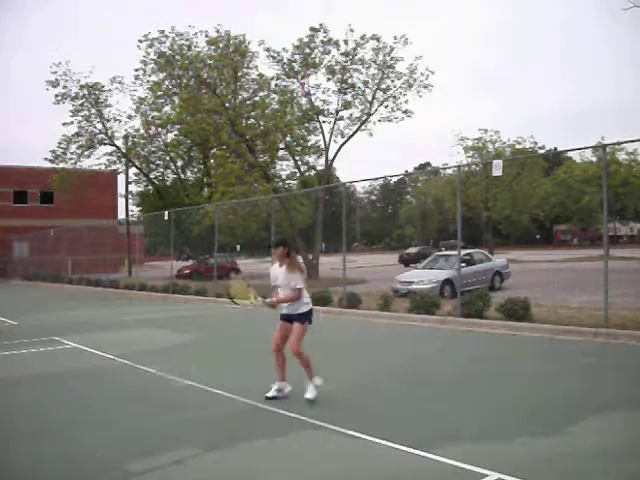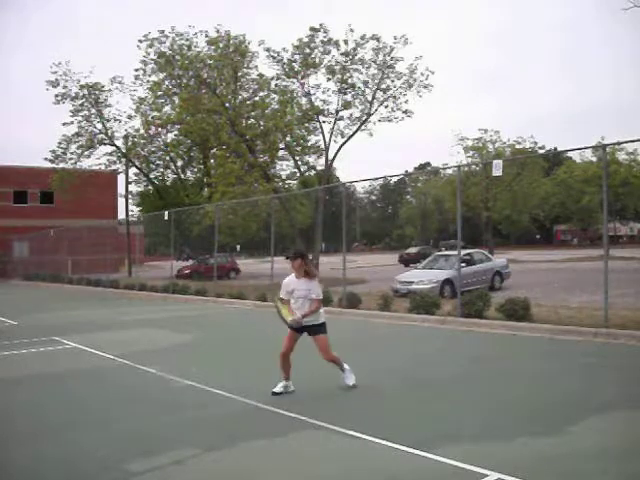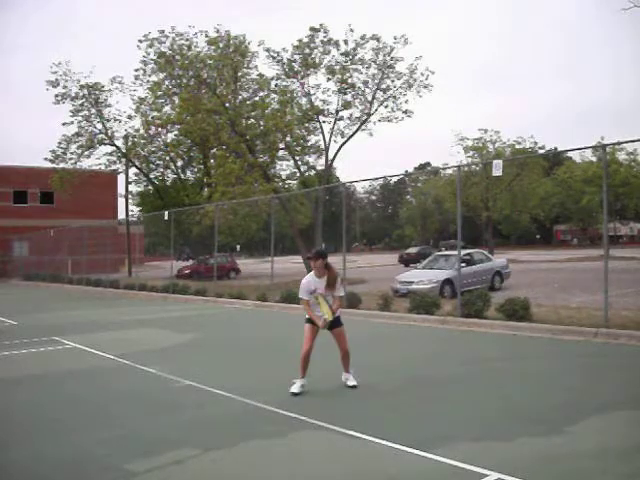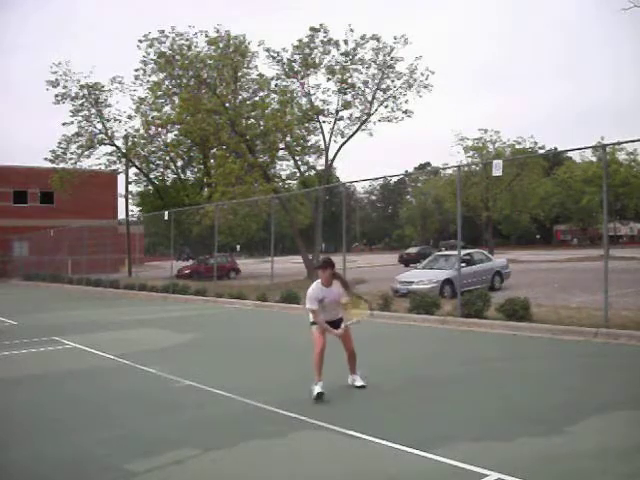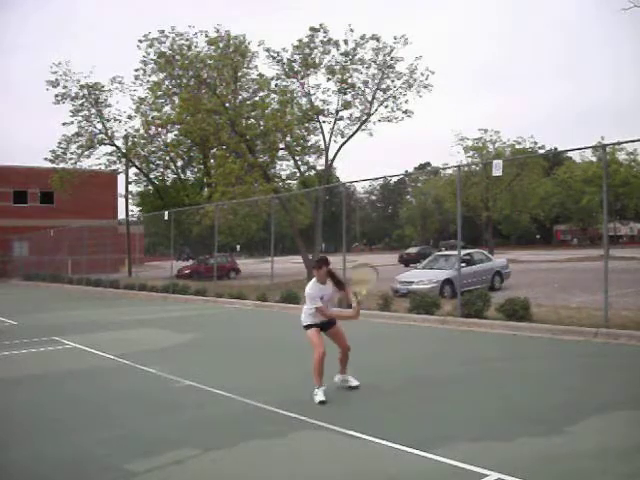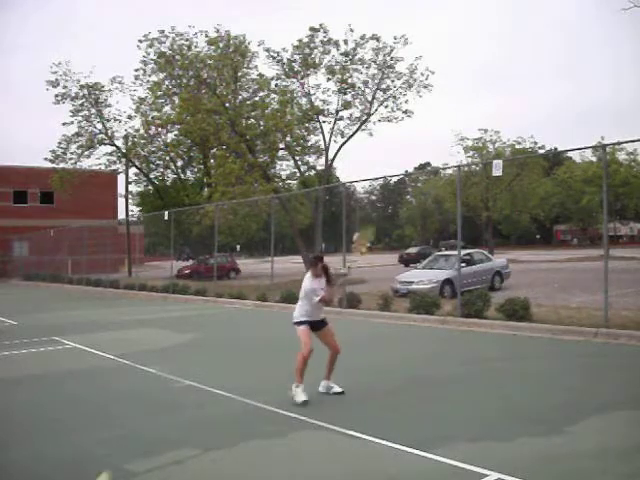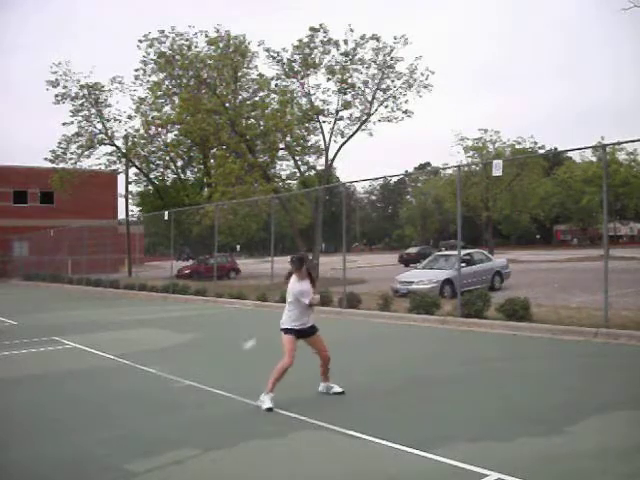
dt=0.2s
person 1, frame 1
left shoulder: (293, 268)
right shoulder: (273, 269)
left elbow: (296, 295)
left wrist: (277, 301)
right wrist: (274, 300)
left hip: (302, 311)
right hip: (287, 312)
left knee: (295, 349)
right knee: (276, 347)
left ankle: (312, 381)
right ankle: (281, 386)
person 1, frame 2
left shoulder: (312, 281)
right shoulder: (287, 282)
left elbow: (317, 305)
right elbow: (286, 303)
left wrist: (302, 315)
right wrist: (293, 316)
left hip: (316, 321)
right hip: (297, 322)
left knee: (327, 356)
right knee: (284, 353)
left ankle: (344, 369)
right ankle: (286, 383)
person 1, frame 3
left shoulder: (334, 279)
right shoulder: (306, 281)
left elbow: (338, 302)
right elbow: (306, 305)
left wrist: (328, 317)
right wrist: (317, 321)
left hip: (333, 317)
right hip: (313, 317)
left knee: (344, 349)
right knee: (306, 350)
left ankle: (347, 375)
right ankle: (300, 381)
person 1, frame 4
left shoulder: (340, 285)
right shoulder: (313, 291)
right elbow: (315, 316)
left wrist: (344, 324)
right wrist: (332, 331)
left hip: (336, 318)
right hip: (319, 321)
left knee: (350, 349)
right knee: (320, 347)
left ankle: (353, 376)
right ankle: (318, 385)
person 1, frame 5
left shoulder: (332, 280)
right shoulder: (311, 290)
left elbow: (343, 291)
right elbow: (324, 313)
left wrist: (354, 306)
right wrist: (350, 315)
left hip: (328, 318)
right hip: (311, 321)
left knee: (346, 347)
right knee: (320, 351)
left ankle: (342, 376)
right ankle: (318, 389)
person 1, frame 6
left shoulder: (322, 274)
right shoulder: (310, 285)
right elbow: (327, 300)
right wrist: (330, 289)
left hip: (317, 318)
right hip: (303, 318)
left knee: (335, 349)
right knee: (307, 349)
left ankle: (326, 383)
right ankle: (298, 387)
person 1, frame 7
left shoulder: (304, 277)
right shoulder: (298, 288)
right elbow: (312, 303)
left wrist: (313, 297)
right wrist: (316, 297)
left hip: (307, 324)
right hip: (291, 326)
left knee: (325, 356)
right knee: (288, 361)
left ankle: (325, 384)
right ankle: (267, 395)
